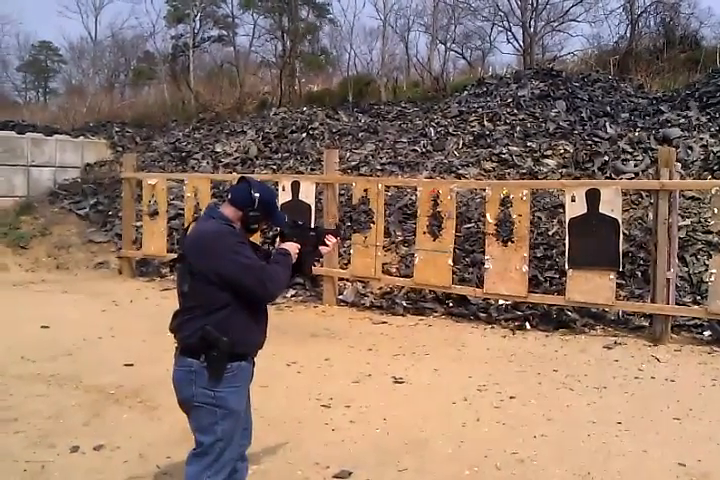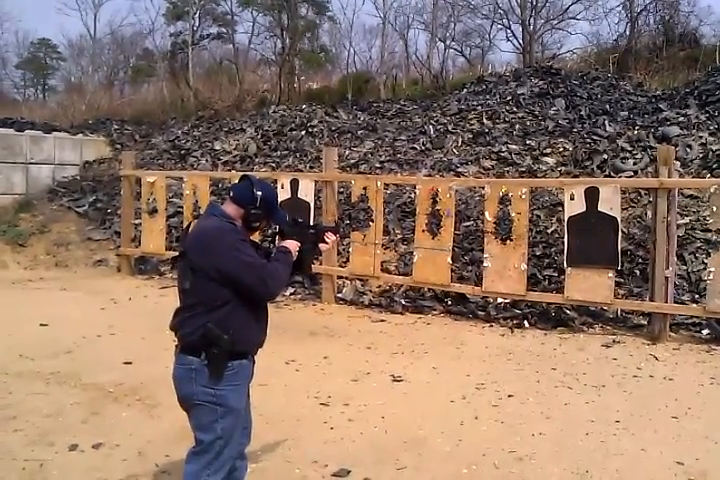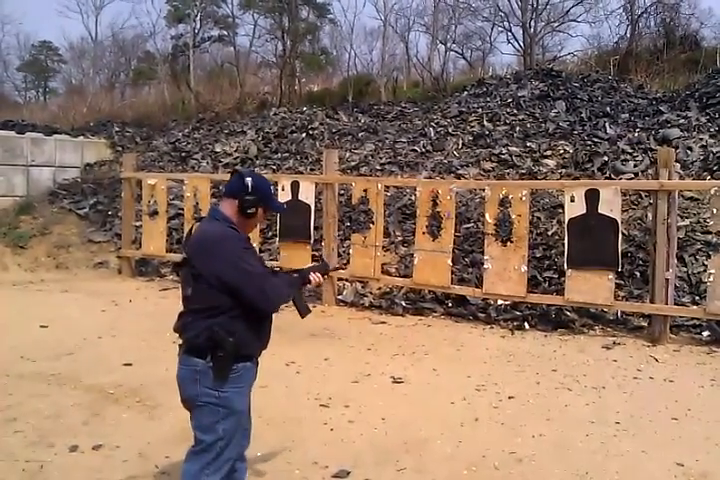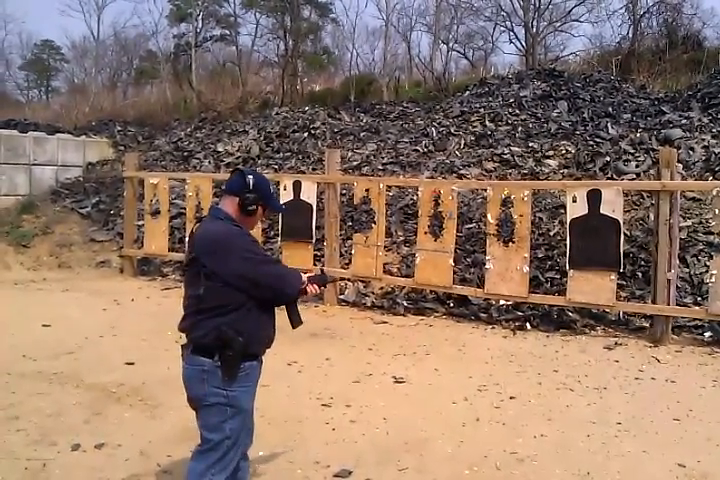
dt=0.5s
person 1, frame 1
left shoulder: (222, 234)
right shoulder: (215, 239)
left elbow: (259, 269)
right elbow: (266, 285)
right wrist: (284, 255)
left hip: (224, 365)
right hip: (212, 371)
left knee: (233, 447)
person 1, frame 2
left shoulder: (222, 232)
right shoulder: (217, 236)
left elbow: (258, 268)
right elbow: (267, 283)
right wrist: (285, 253)
left hip: (225, 363)
right hip: (212, 369)
left knee: (233, 444)
right knee: (214, 456)
person 1, frame 3
left shoulder: (221, 234)
right shoulder: (221, 241)
left elbow: (254, 283)
right elbow: (265, 296)
left wrist: (300, 277)
right wrist: (291, 282)
left hip: (226, 365)
right hip: (216, 371)
left knee: (233, 447)
person 1, frame 4
left shoulder: (215, 232)
right shoulder: (227, 239)
left elbow: (252, 288)
right elbow: (279, 282)
left wrist: (297, 287)
right wrist: (299, 280)
left hip: (228, 363)
right hip: (221, 369)
left knee: (235, 446)
